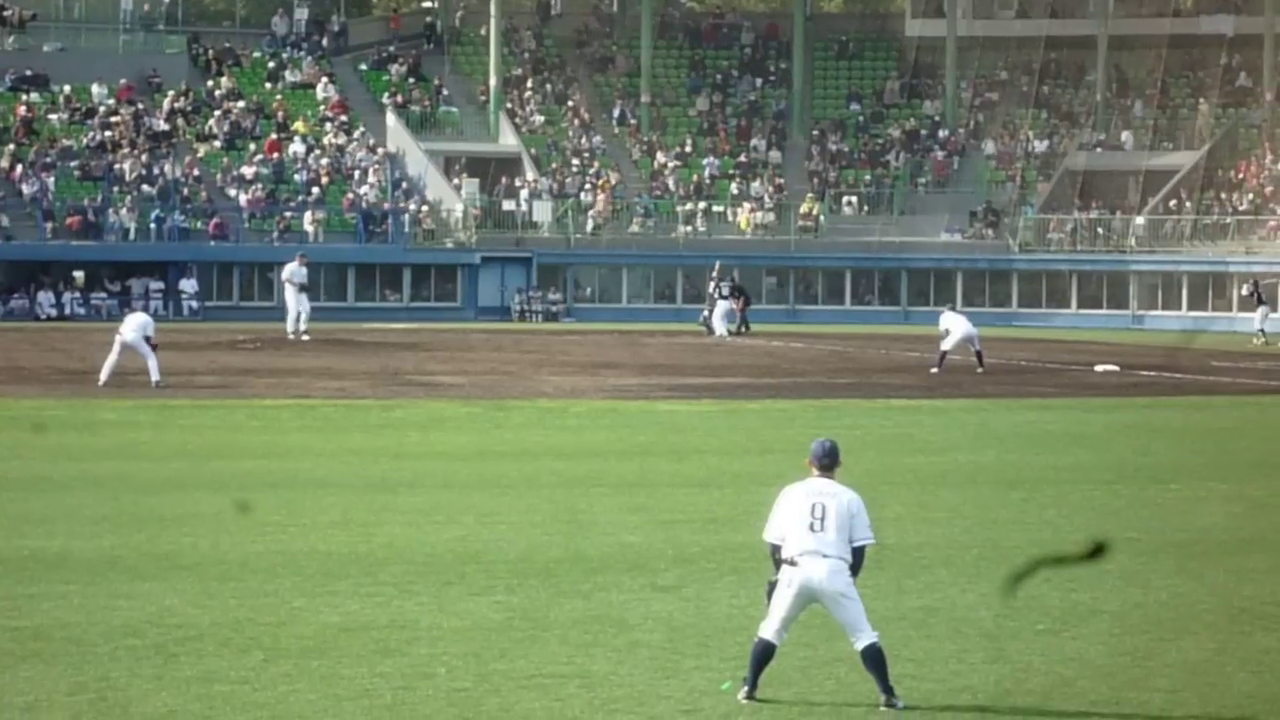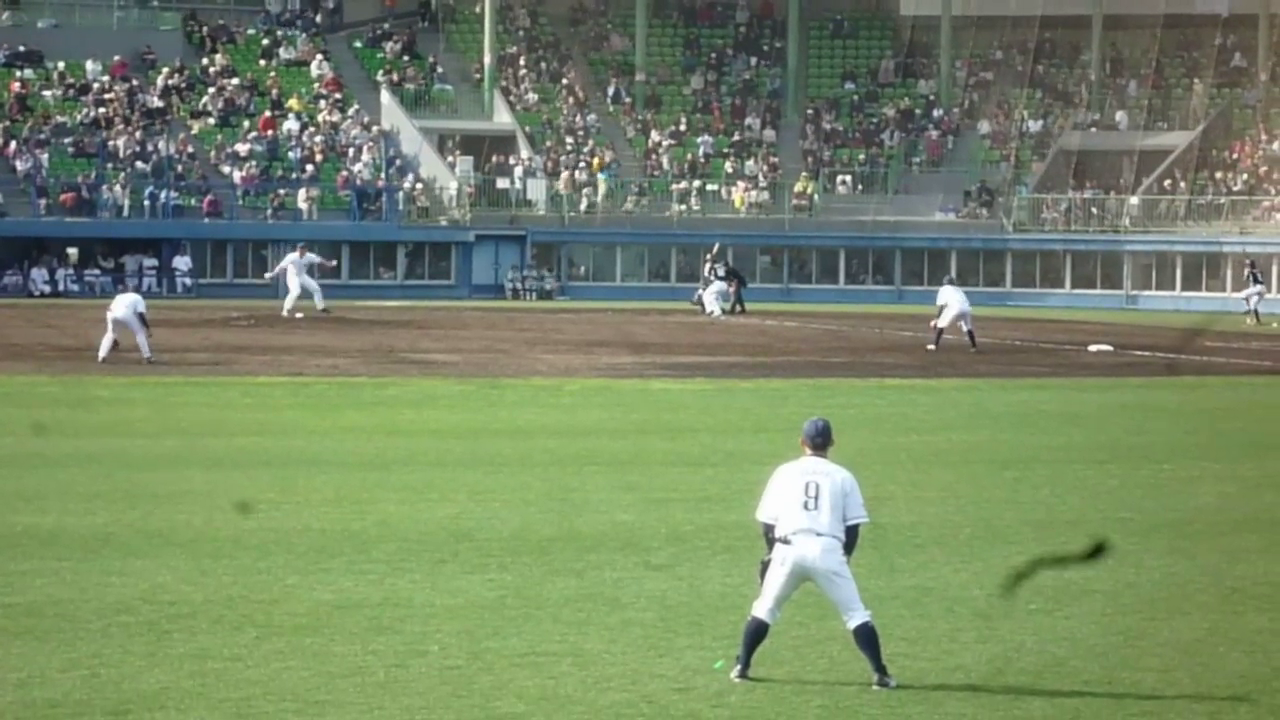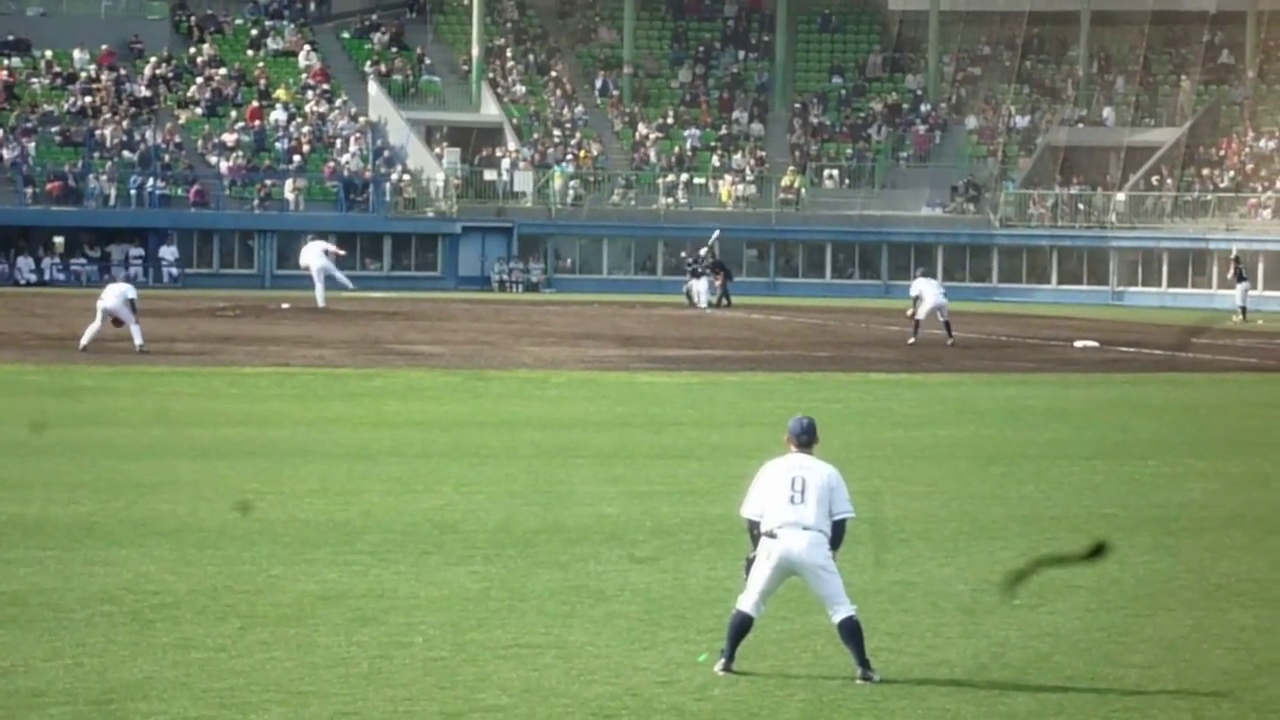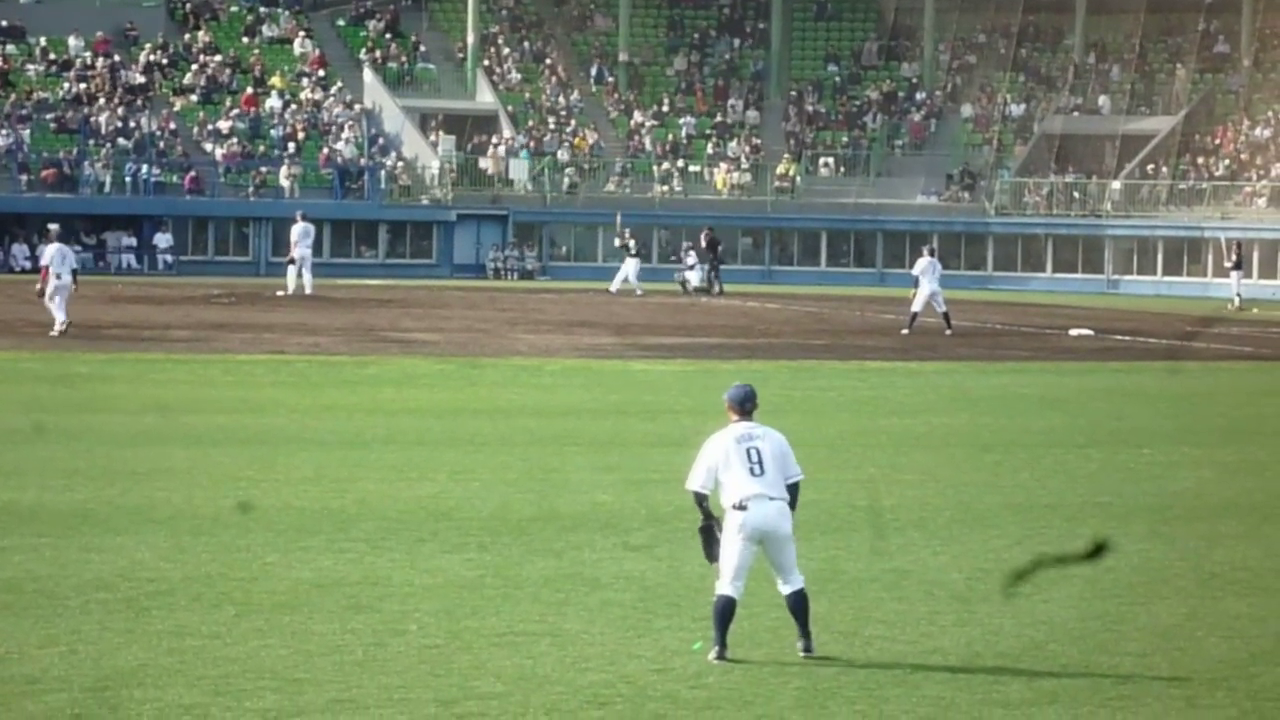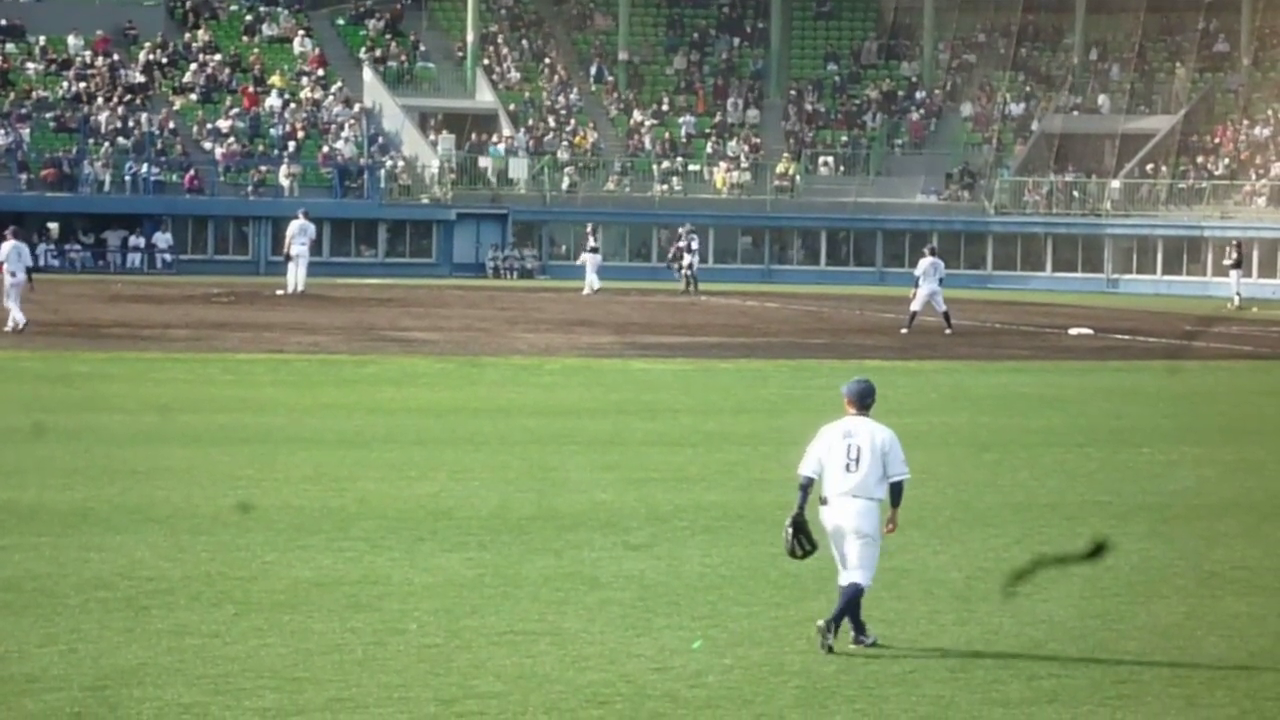
dt=1s
person 1, frame 1
left shoulder: (791, 492)
right shoulder: (849, 497)
left elbow: (774, 542)
right elbow: (859, 546)
left wrist: (780, 574)
right wrist: (850, 577)
left hip: (796, 571)
right hip: (834, 572)
left knee: (771, 631)
right knee: (863, 635)
left ankle: (748, 688)
right ankle: (887, 695)
person 1, frame 2
left shoulder: (784, 472)
right shoulder: (842, 476)
left elbow: (768, 521)
right elbow: (853, 525)
left wrist: (773, 553)
right wrist: (844, 556)
left hip: (789, 550)
right hip: (827, 551)
left knee: (764, 609)
right knee: (856, 614)
left ankle: (741, 667)
right ankle: (880, 673)
person 1, frame 3
left shoulder: (770, 468)
right shoulder: (828, 472)
left elbow: (752, 518)
right elbow: (840, 520)
left wrist: (758, 548)
right wrist: (831, 551)
left hip: (775, 543)
right hip: (813, 544)
left knee: (749, 603)
right knee: (841, 607)
left ankle: (726, 660)
right ankle: (863, 667)
person 1, frame 4
left shoulder: (718, 441)
right shoulder: (775, 437)
left elbow: (699, 489)
right elbow: (793, 482)
left wrist: (707, 515)
right wrist: (790, 516)
left hip: (741, 516)
right hip: (777, 513)
left knee: (729, 584)
right knee: (790, 579)
left ankle: (719, 646)
right ankle: (805, 640)
person 1, frame 5
left shoulder: (828, 431)
right shoulder: (883, 434)
left elbow: (808, 475)
right elbow: (896, 479)
left wrist: (800, 508)
right wrist: (894, 512)
left hip: (831, 509)
right hip: (864, 510)
left knee: (847, 573)
right knee: (860, 577)
left ankle: (858, 631)
right ankle: (831, 624)
